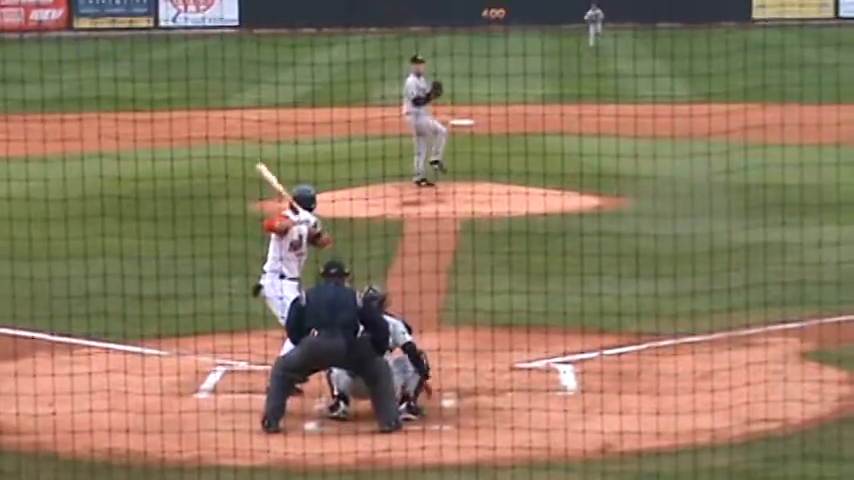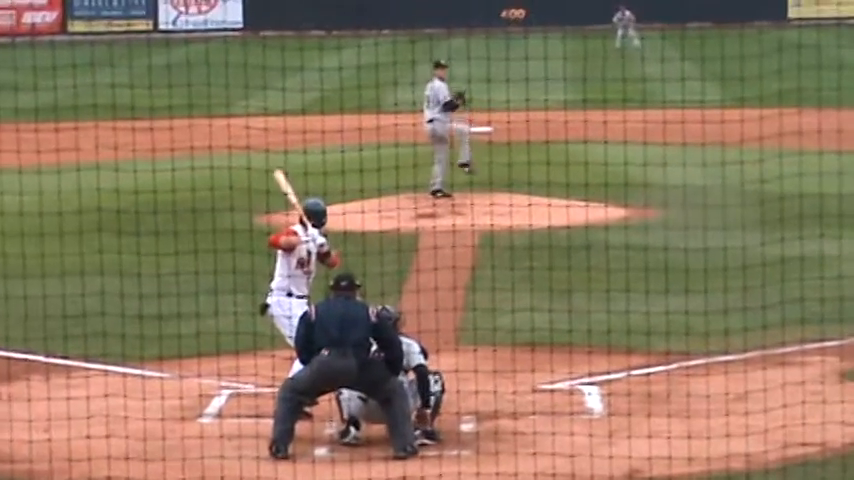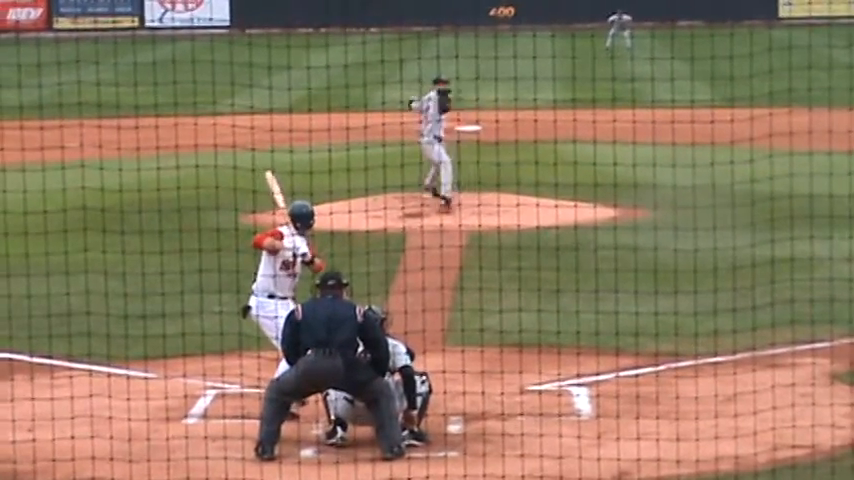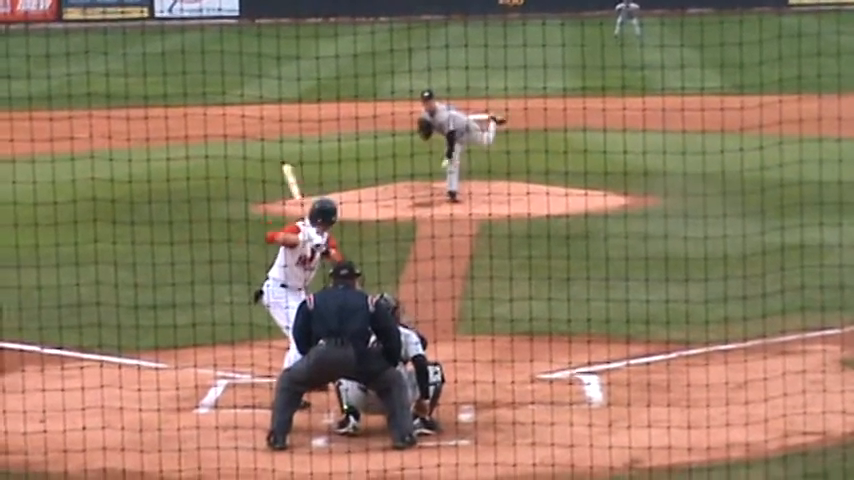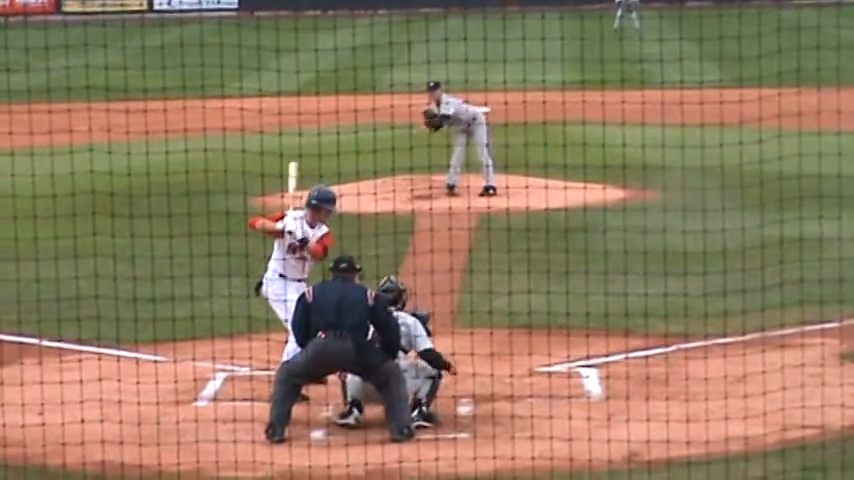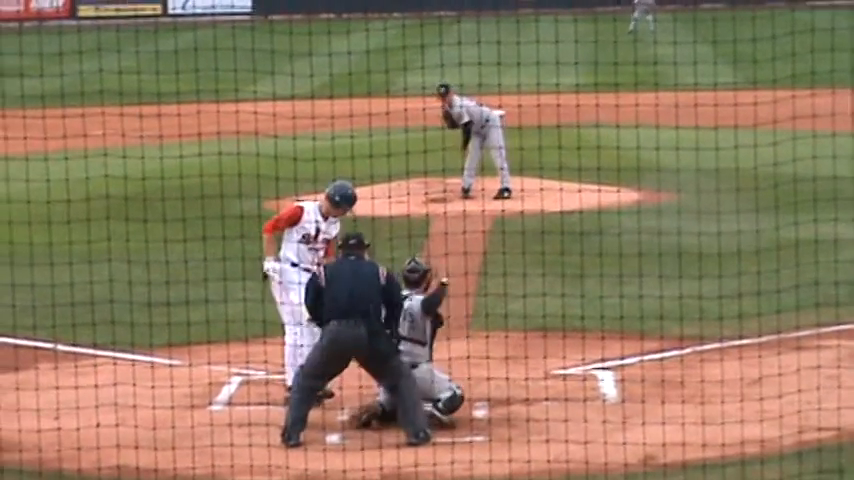
dt=0.5s
person 1, frame 1
left shoulder: (304, 224)
right shoulder: (286, 219)
left elbow: (324, 242)
right elbow: (269, 225)
left wrist: (316, 230)
right wrist: (297, 220)
left hip: (289, 285)
right hip: (277, 284)
person 1, frame 2
left shoulder: (314, 239)
right shoulder: (294, 234)
left elbow: (333, 262)
right elbow: (274, 241)
left wrist: (324, 247)
right wrist: (304, 239)
left hip: (298, 302)
right hip: (285, 302)
person 1, frame 3
left shoulder: (302, 242)
right shoulder: (280, 235)
left elbow: (318, 267)
right elbow: (258, 241)
left wrist: (309, 256)
right wrist: (287, 245)
left hip: (285, 303)
right hip: (267, 304)
person 1, frame 4
left shoulder: (325, 238)
right shoulder: (297, 230)
left elbow: (337, 258)
right elbow: (271, 238)
left wrist: (323, 248)
right wrist: (302, 239)
left hip: (298, 293)
right hip: (278, 292)
person 1, frame 5
left shoulder: (324, 232)
right shoulder: (291, 218)
left elbow: (319, 253)
right elbow: (255, 222)
left wrist: (300, 238)
right wrist: (280, 227)
left hip: (299, 285)
right hip: (278, 284)
person 1, frame 6
left shoulder: (333, 224)
right shoulder: (301, 211)
right elbow: (269, 228)
right wrist: (269, 260)
left hip: (310, 276)
right hip: (289, 274)
left knee: (314, 329)
right knee: (296, 330)
right ankle: (293, 387)
person 2, frame 1
left shoulder: (305, 297)
right shoulder: (356, 297)
left elbow: (292, 330)
right elbow: (380, 329)
right wrist: (376, 353)
left hip: (313, 345)
right hip: (346, 346)
left knee: (282, 370)
right knee: (379, 371)
left ankle: (270, 421)
right ankle: (390, 421)
person 2, frame 2
left shoulder: (313, 312)
right shoulder: (369, 312)
left elbow: (302, 348)
right elbow: (393, 347)
right wrist: (390, 374)
left hip: (324, 365)
right hip: (358, 366)
left knee: (289, 392)
right knee: (394, 392)
left ankle: (279, 446)
right ankle: (404, 446)
person 2, frame 3
left shoulder: (299, 311)
right shoulder: (357, 312)
left elbow: (288, 348)
right elbow: (379, 347)
right wrist: (378, 374)
left hip: (310, 366)
right hip: (345, 366)
left knee: (276, 393)
right knee: (381, 394)
left ankle: (265, 448)
right ankle: (392, 447)
person 2, frame 4
left shoulder: (312, 301)
right shoulder: (370, 302)
left elbow: (300, 338)
right elbow: (391, 337)
right wrist: (389, 364)
left hip: (322, 355)
right hip: (357, 356)
left knee: (287, 382)
right knee: (393, 382)
left ankle: (277, 437)
right ankle: (403, 436)
person 2, frame 5
left shoulder: (311, 293)
right shoulder: (368, 295)
left elbow: (299, 331)
right elbow: (390, 330)
right wrist: (387, 356)
left hip: (321, 348)
right hip: (356, 349)
left knee: (287, 375)
right knee: (391, 375)
left ankle: (276, 429)
right ankle: (401, 428)
person 2, frame 6
left shoulder: (323, 272)
right shoulder: (379, 271)
left elbow: (313, 307)
right elbow: (396, 302)
right wrist: (388, 329)
left hip: (336, 333)
right hip: (370, 334)
left knee: (306, 379)
right knee: (401, 378)
left ankle: (292, 434)
right ankle: (417, 432)
person 3, frame 1
right shoulder: (392, 322)
right elbow: (410, 349)
right wrist: (425, 376)
left hip: (351, 384)
right knee: (419, 358)
left ankle: (340, 404)
right ankle: (407, 404)
person 3, frame 2
right shoulder: (408, 344)
right elbow: (422, 374)
right wrist: (426, 407)
left hip: (365, 409)
right knee: (435, 379)
left ankle: (351, 428)
right ankle: (423, 430)
person 3, frame 3
right shoulder: (394, 345)
right elbow: (407, 375)
right wrist: (411, 409)
left hip: (352, 412)
right knee: (421, 380)
left ankle: (338, 429)
right ankle: (411, 430)
person 3, frame 4
right shoulder: (407, 334)
right elbow: (420, 365)
right wrist: (424, 397)
left hip: (364, 400)
right knee: (434, 370)
left ankle: (350, 417)
right ankle: (422, 419)
person 3, frame 5
right shoulder: (410, 320)
right elbow: (429, 355)
right wrist: (448, 366)
left hip: (364, 387)
left knee: (348, 373)
right knee: (432, 368)
left ankle: (353, 409)
right ankle: (420, 411)
person 3, frame 6
right shoulder: (418, 302)
right elbow: (429, 306)
right wrist: (443, 283)
right hip: (417, 372)
left knee: (388, 408)
right knee: (455, 397)
left ankle: (378, 409)
right ankle: (437, 408)
person 4, frame 1
left shoulder: (422, 80)
right shoulder: (411, 81)
left elbow: (425, 97)
right elbow: (416, 101)
left wrist: (432, 93)
right wrist: (431, 96)
left hip: (421, 116)
right hip: (415, 116)
left knee: (421, 147)
right knee: (442, 131)
left ankle: (419, 177)
right ankle: (435, 159)
person 4, frame 2
left shoulder: (430, 85)
right shoulder: (440, 85)
right elbow: (448, 106)
left wrist: (454, 100)
right wrist: (459, 102)
left hip: (430, 125)
right hip: (439, 124)
left knee: (440, 158)
right knee: (465, 130)
left ankle: (436, 188)
right ankle: (464, 162)
person 4, frame 3
left shoulder: (426, 99)
right shoulder: (435, 96)
left elbow: (412, 105)
right elbow: (441, 92)
left wrist: (414, 101)
left hip: (435, 140)
right hip: (431, 141)
left knee: (438, 164)
right knee: (446, 164)
left ankle: (429, 184)
right ankle: (445, 198)
person 4, frame 4
left shoulder: (444, 114)
right shoulder: (425, 115)
left elbow: (451, 136)
right elbow: (425, 134)
left wrist: (448, 157)
right wrist: (424, 130)
left hip: (466, 129)
right hip: (452, 135)
left knee: (486, 141)
right knee: (453, 162)
left ankle: (492, 122)
right ankle: (452, 192)
person 4, frame 5
left shoulder: (447, 103)
right shoulder: (434, 106)
left elbow: (442, 119)
right elbow: (437, 125)
left wrist: (428, 123)
right wrist: (430, 120)
left hip: (476, 121)
right hip: (462, 127)
left knee: (483, 151)
right knee: (457, 155)
left ankle: (490, 186)
right ankle: (451, 185)
person 4, frame 6
left shoulder: (459, 106)
right shoulder: (449, 107)
left elbow: (466, 128)
right elbow: (453, 125)
left wrist: (465, 146)
right wrist: (447, 118)
left hip: (490, 123)
right hip: (477, 128)
left knee: (498, 155)
right knee: (472, 157)
left ankle: (506, 188)
right ankle: (466, 188)
